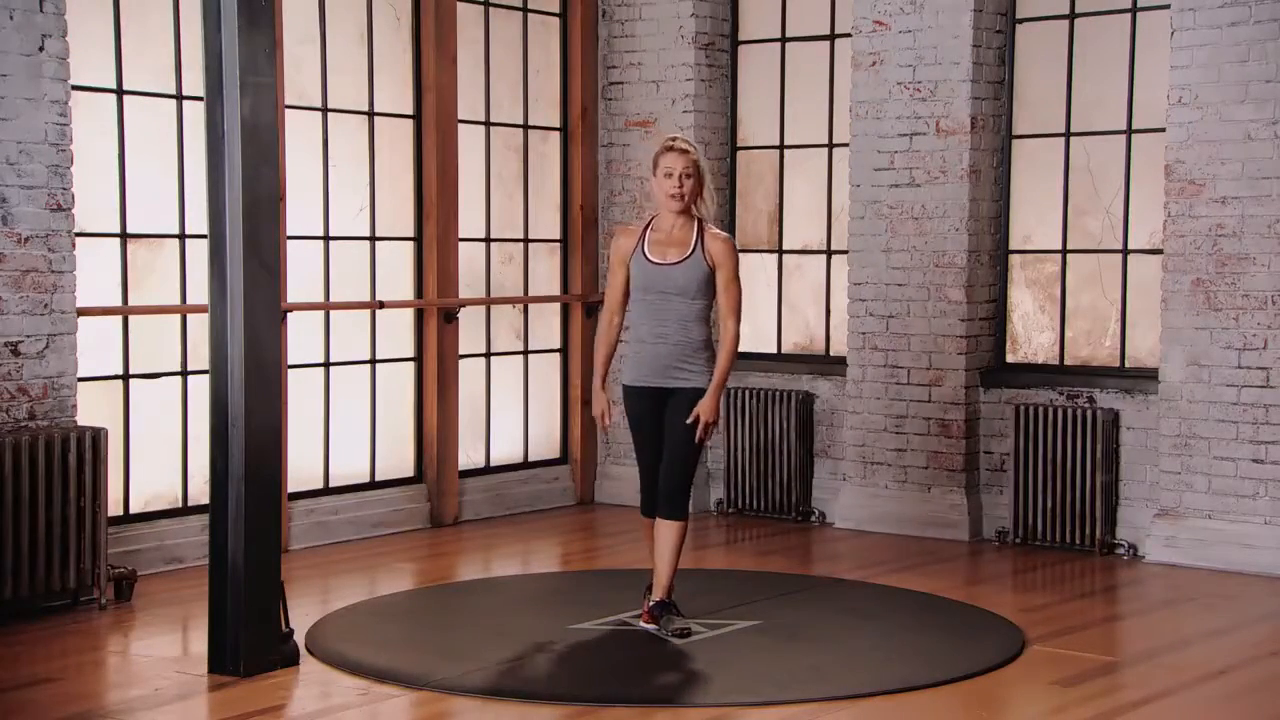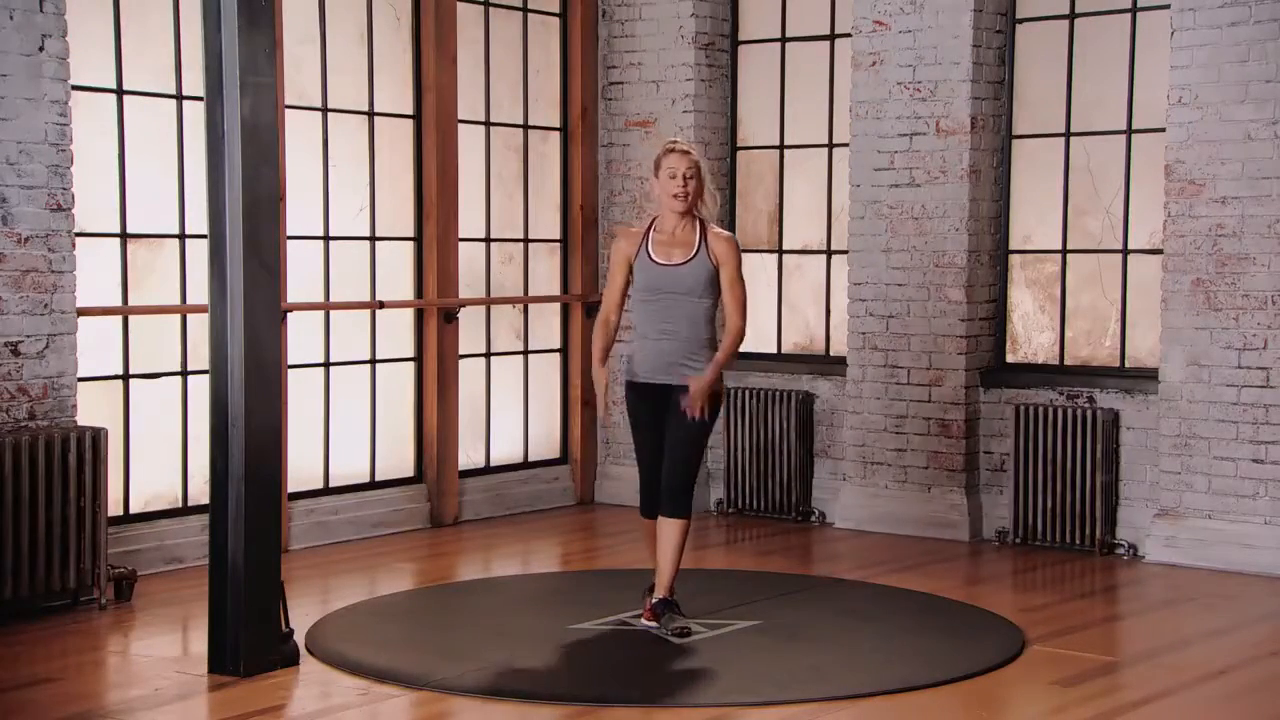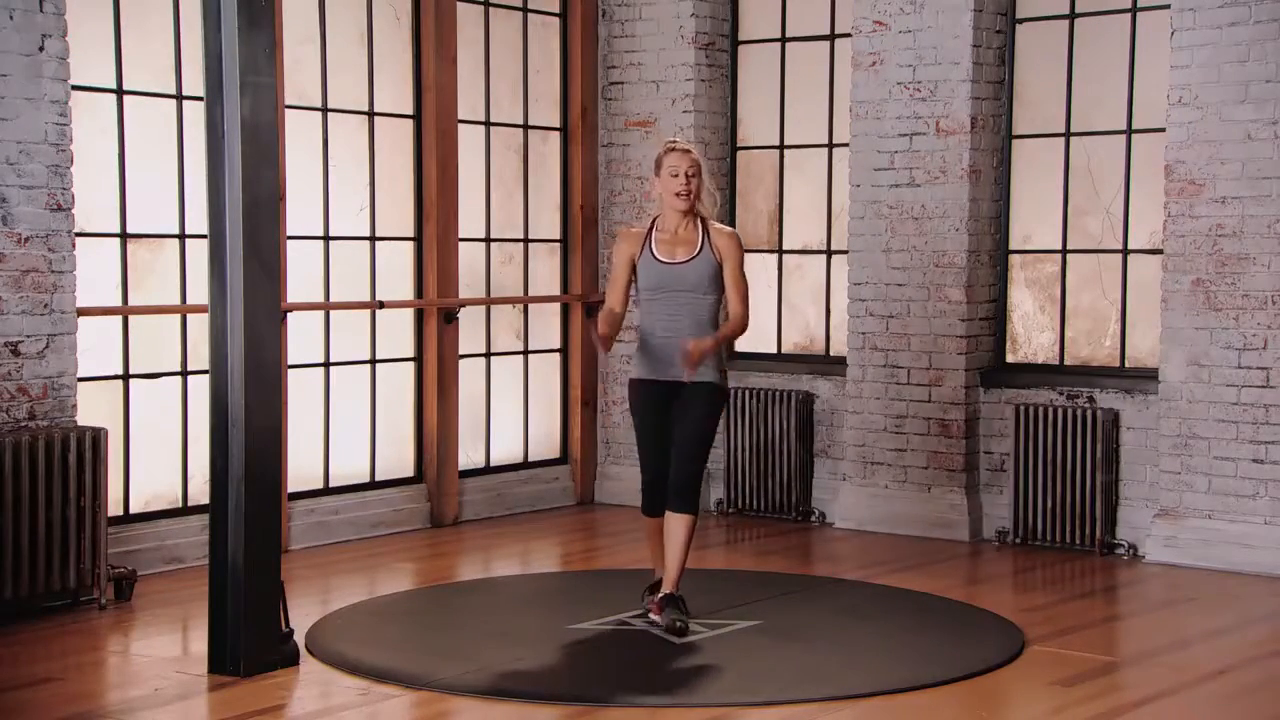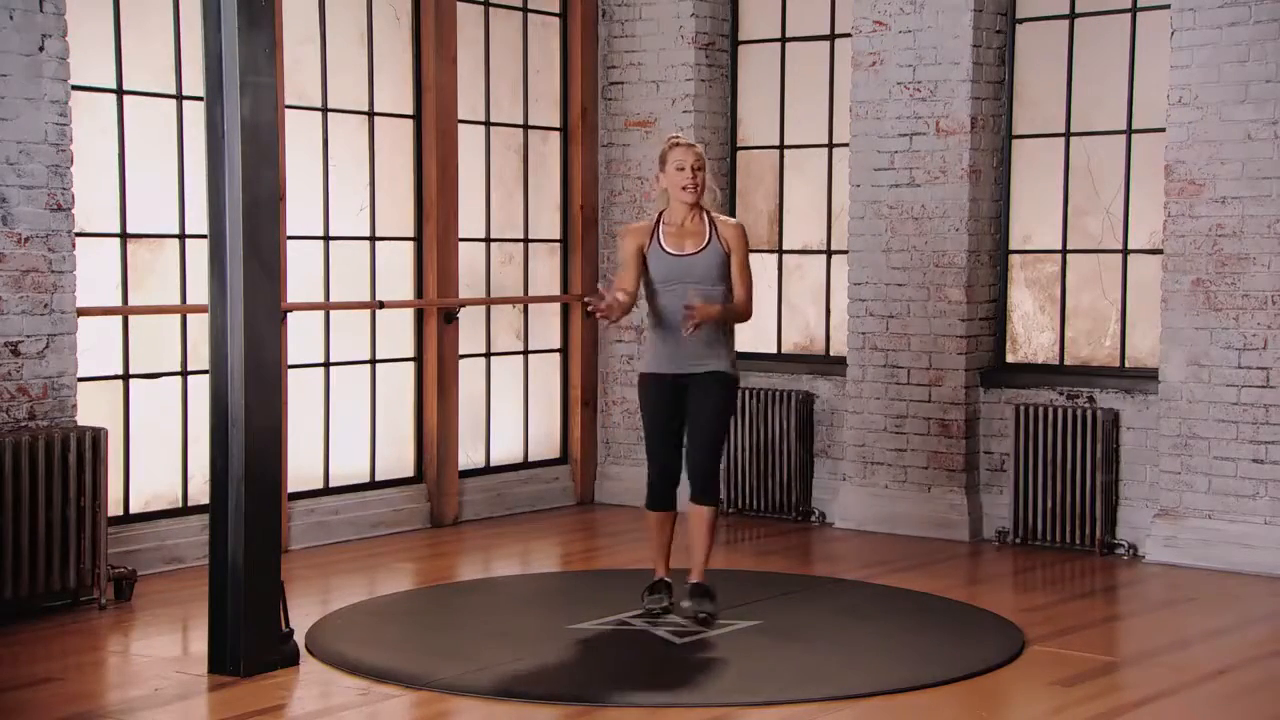
dt=0.1s
person 1, frame 1
left shoulder: (717, 245)
right shoulder: (627, 241)
left elbow: (730, 325)
right elbow: (611, 316)
left wrist: (714, 392)
right wrist: (598, 384)
left hip: (692, 382)
right hip: (641, 380)
left knee: (674, 487)
right knee: (651, 486)
left ankle: (659, 601)
right ankle: (658, 578)
person 1, frame 2
left shoulder: (721, 244)
right shoulder: (629, 243)
left elbow: (735, 323)
right elbow: (609, 313)
left wrist: (711, 374)
right wrist: (599, 363)
left hip: (695, 380)
right hip: (645, 379)
left knee: (677, 484)
right knee: (651, 483)
left ankle: (662, 600)
right ankle: (660, 580)
person 1, frame 3
left shoulder: (723, 240)
right shoulder: (632, 242)
left elbow: (739, 315)
right elbow: (614, 307)
left wrist: (712, 341)
right wrist: (604, 329)
left hip: (702, 377)
right hip: (650, 376)
left knee: (684, 480)
right knee: (654, 482)
left ankle: (670, 594)
right ankle: (659, 578)
person 1, frame 4
left shoulder: (729, 231)
right shoulder: (640, 235)
left elbow: (745, 306)
right elbow: (625, 292)
left wrist: (717, 313)
right wrist: (612, 306)
left hip: (714, 368)
right hip: (660, 369)
left knee: (703, 470)
right knee: (662, 473)
left ankle: (699, 583)
right ankle: (660, 578)
